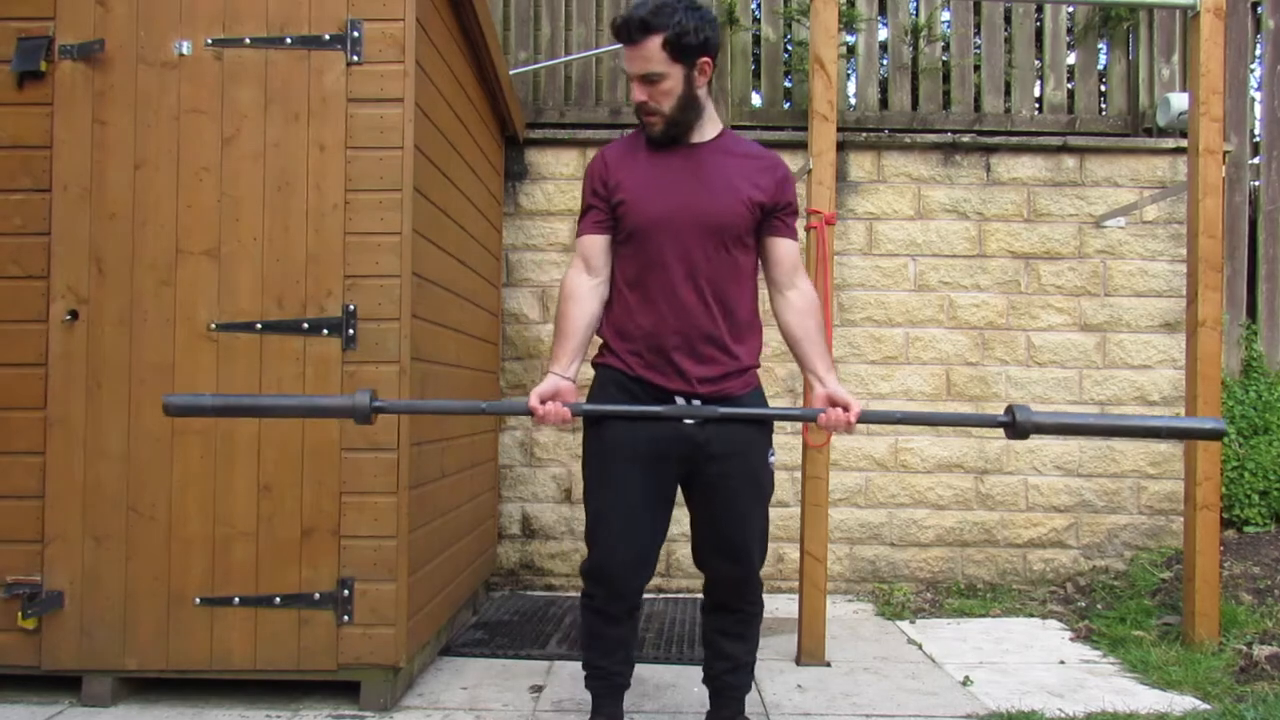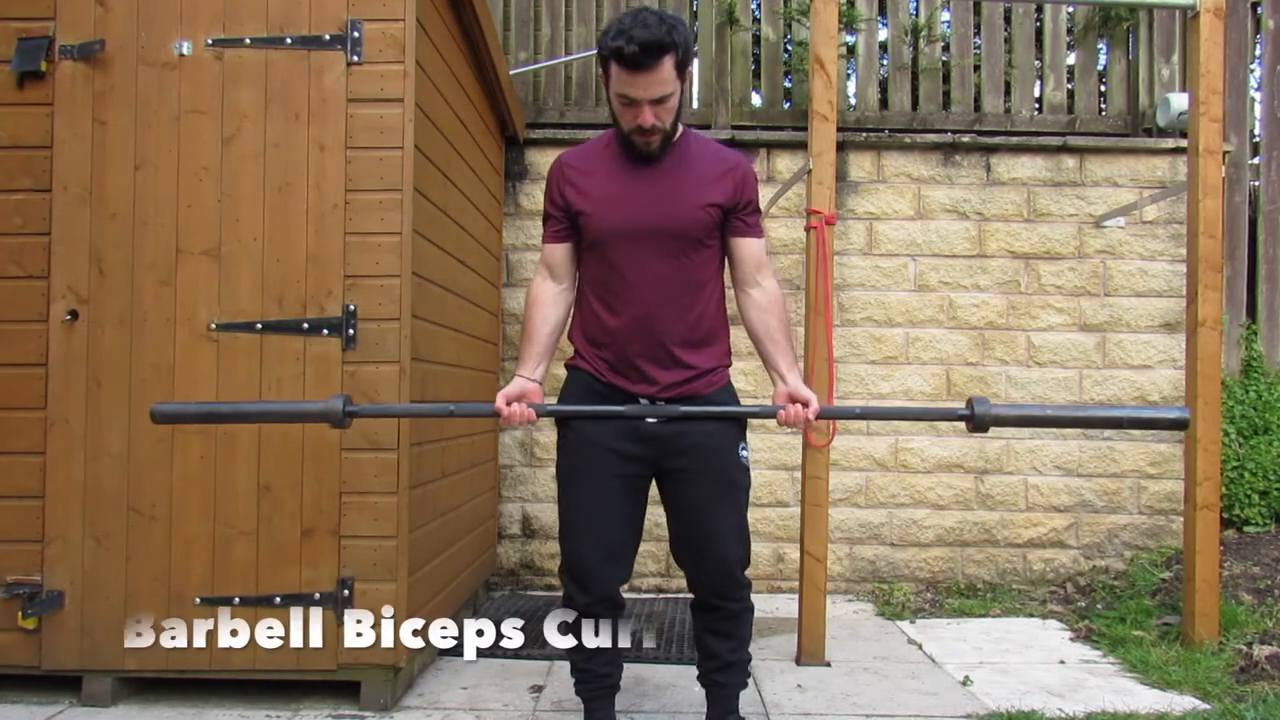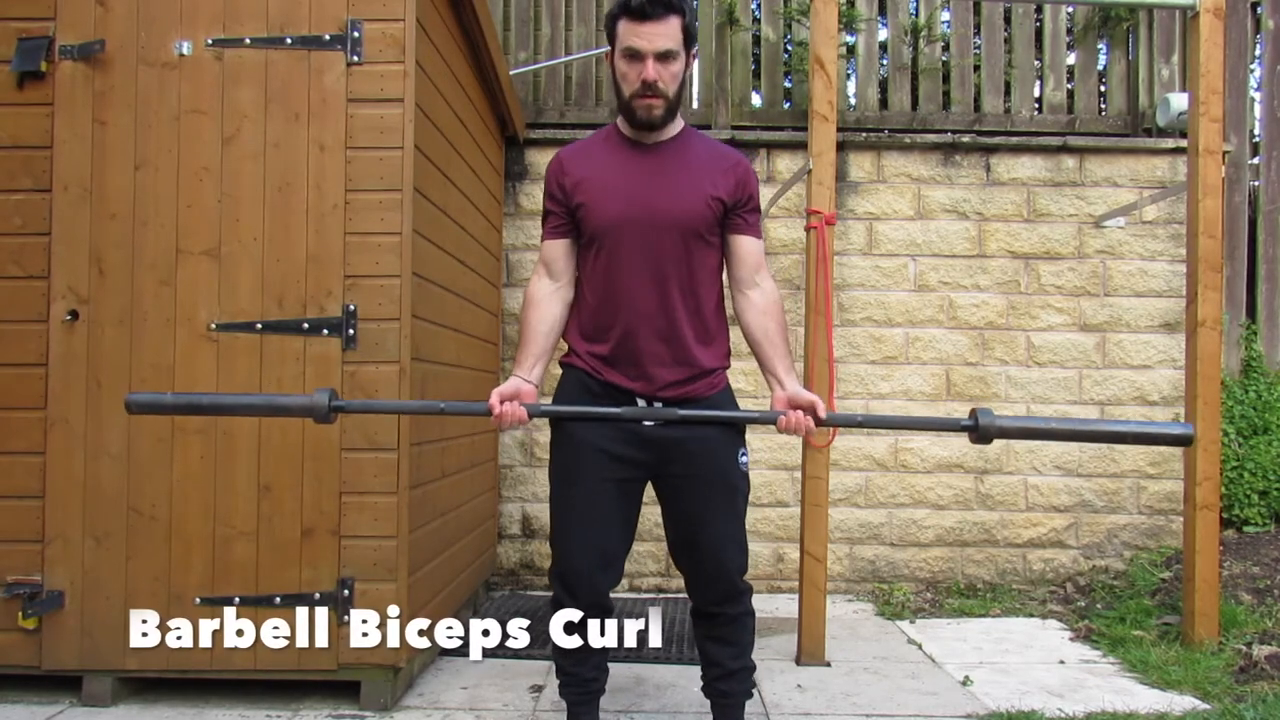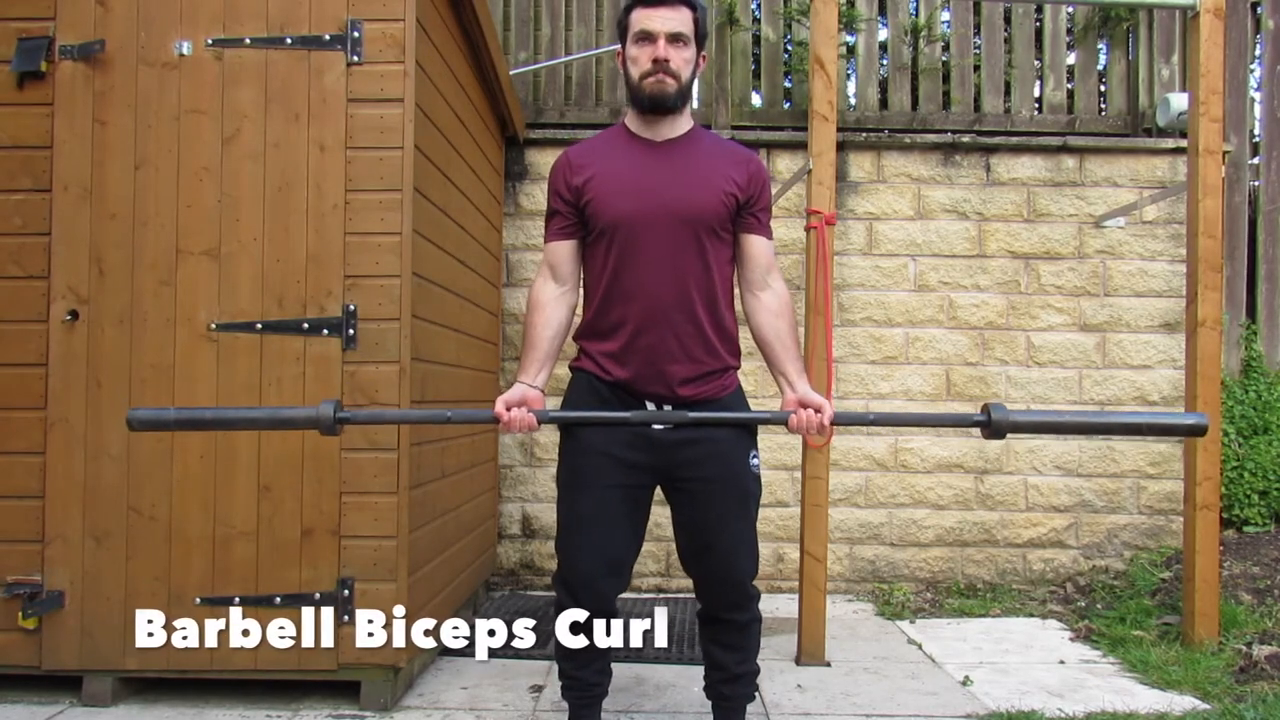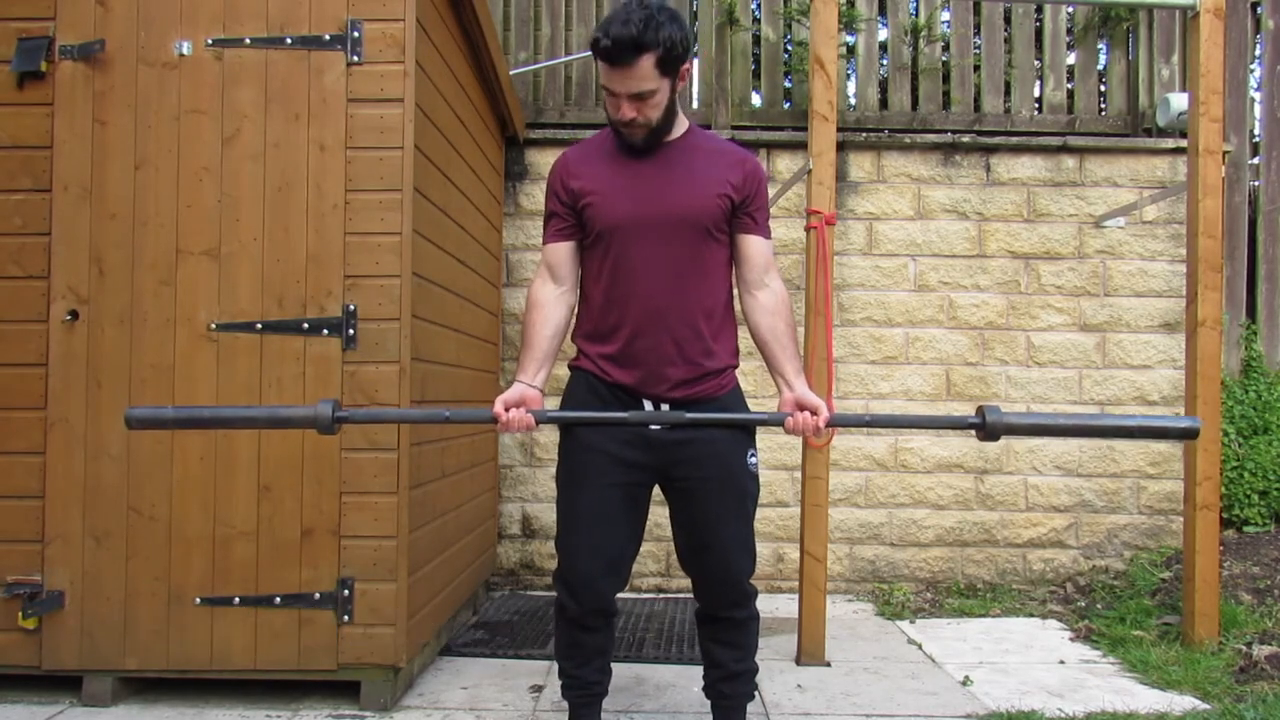
dt=1s
person 1, frame 1
left shoulder: (765, 173)
right shoulder: (611, 165)
left elbow: (789, 285)
right elbow: (588, 274)
left wrist: (823, 379)
right wrist: (561, 373)
left hip: (732, 407)
right hip: (627, 403)
left knee: (736, 576)
right knee: (614, 574)
person 1, frame 2
left shoulder: (729, 171)
right shoulder: (571, 172)
left elbow: (755, 282)
right elbow: (554, 280)
left wrist: (787, 377)
right wrist: (528, 374)
left hip: (703, 405)
right hip: (597, 404)
left knee: (721, 576)
right knee: (590, 578)
person 1, frame 3
left shoulder: (729, 169)
right shoulder: (571, 167)
left elbow: (752, 284)
right elbow: (553, 280)
left wrist: (784, 381)
right wrist: (525, 376)
left hip: (701, 407)
right hip: (592, 406)
left knee: (721, 582)
right knee: (580, 582)
person 1, frame 4
left shoulder: (740, 169)
right shoulder: (578, 166)
left elbow: (762, 285)
right elbow: (556, 282)
left wrist: (796, 384)
right wrist: (530, 382)
left hip: (713, 410)
right hip: (602, 408)
left knee: (730, 588)
right knee: (585, 585)
person 1, frame 5
left shoulder: (737, 170)
right shoulder: (574, 169)
left elbow: (760, 284)
right elbow: (555, 284)
left wrist: (793, 384)
right wrist: (529, 382)
left hip: (711, 411)
right hip: (600, 409)
left knee: (727, 586)
right knee: (585, 586)
